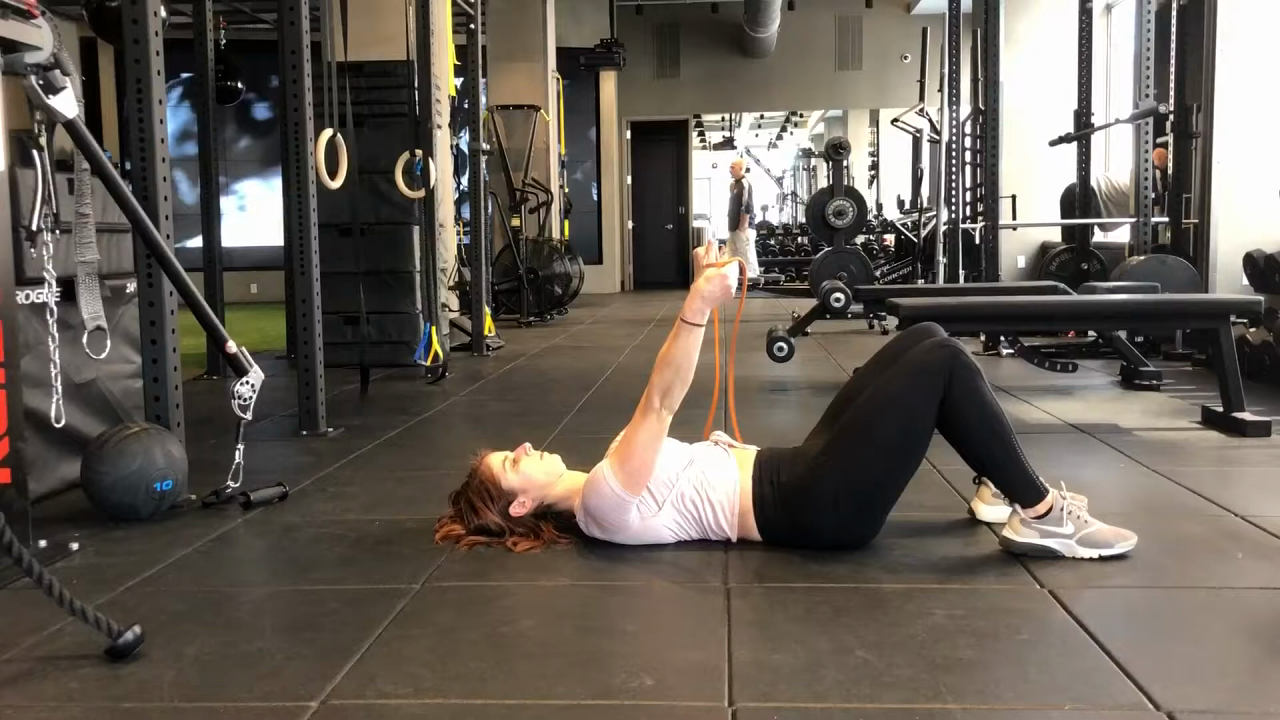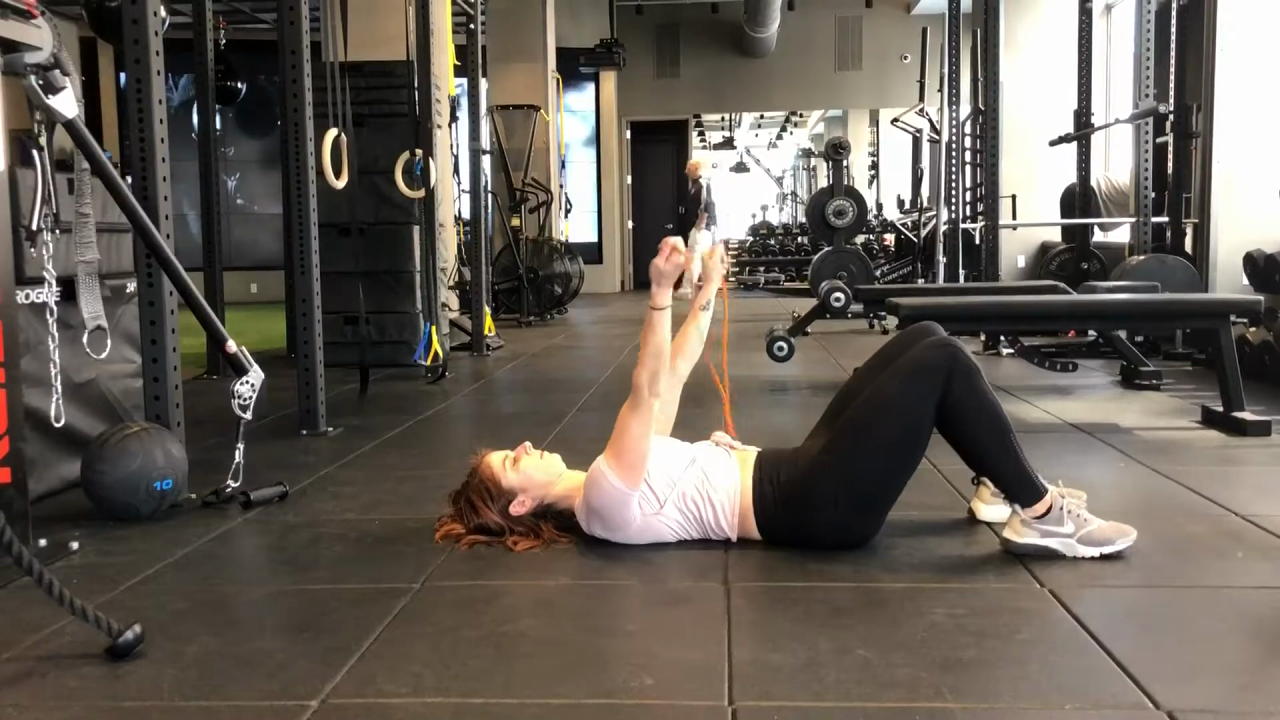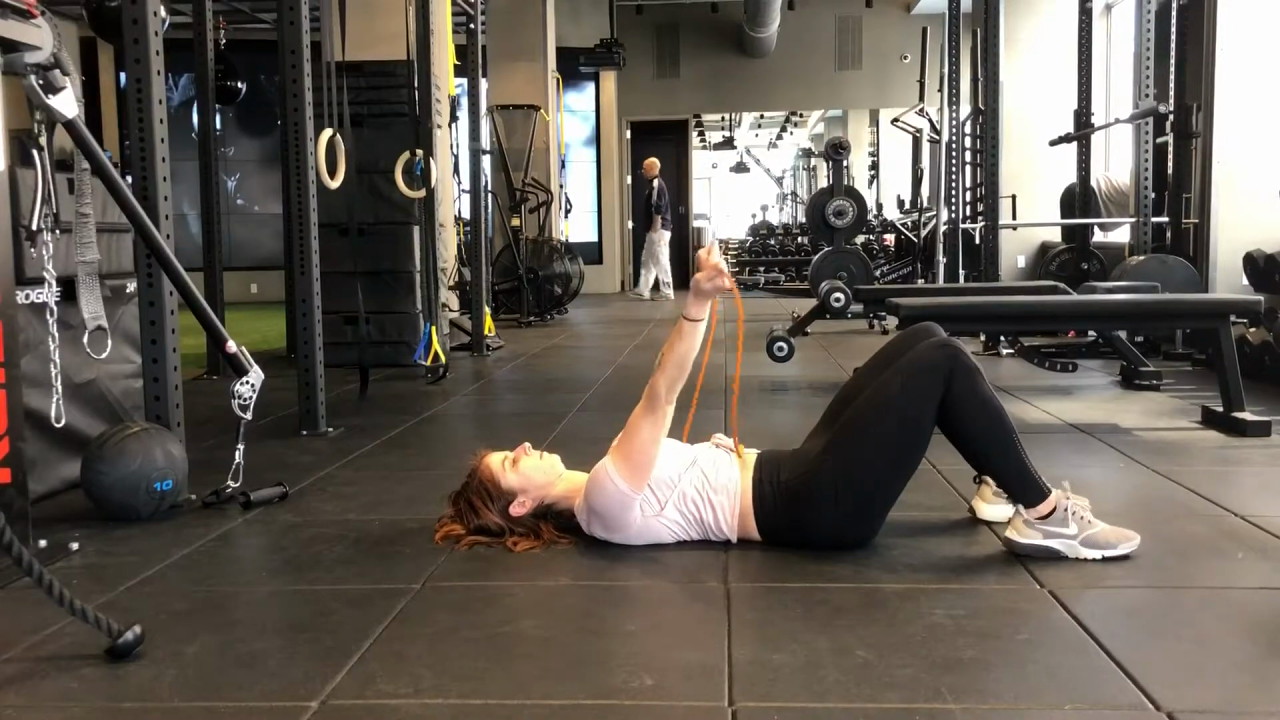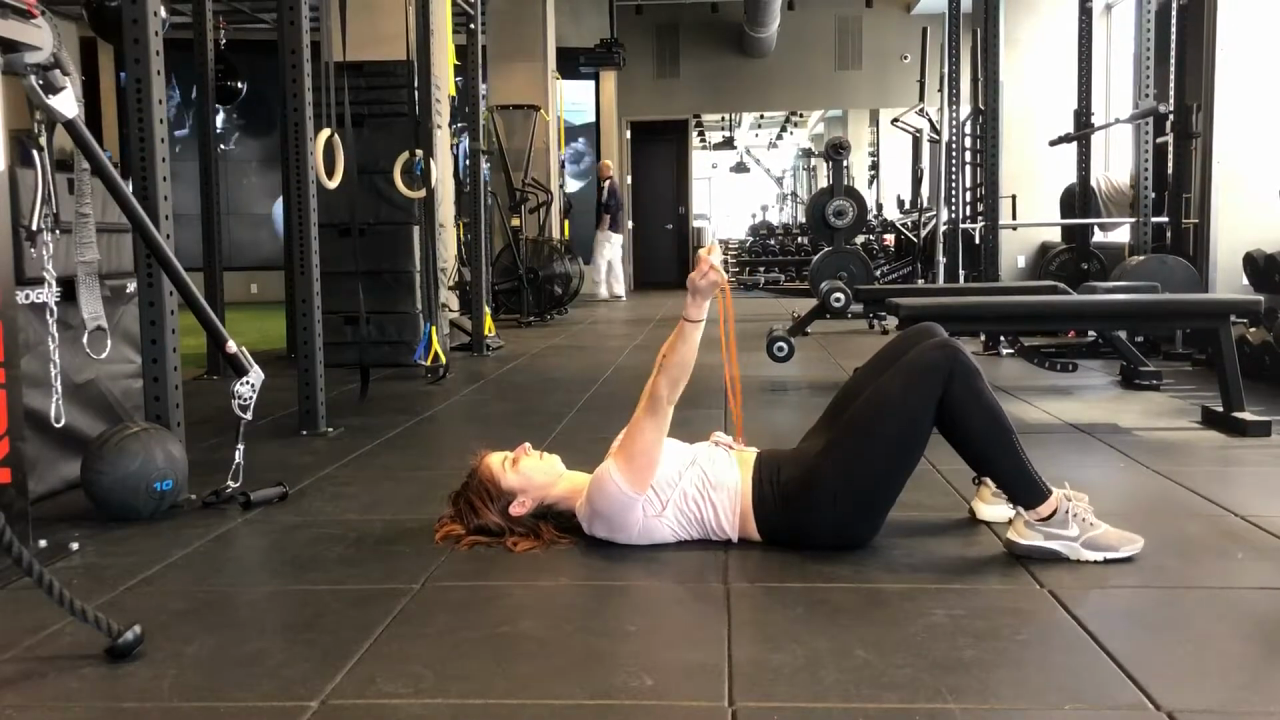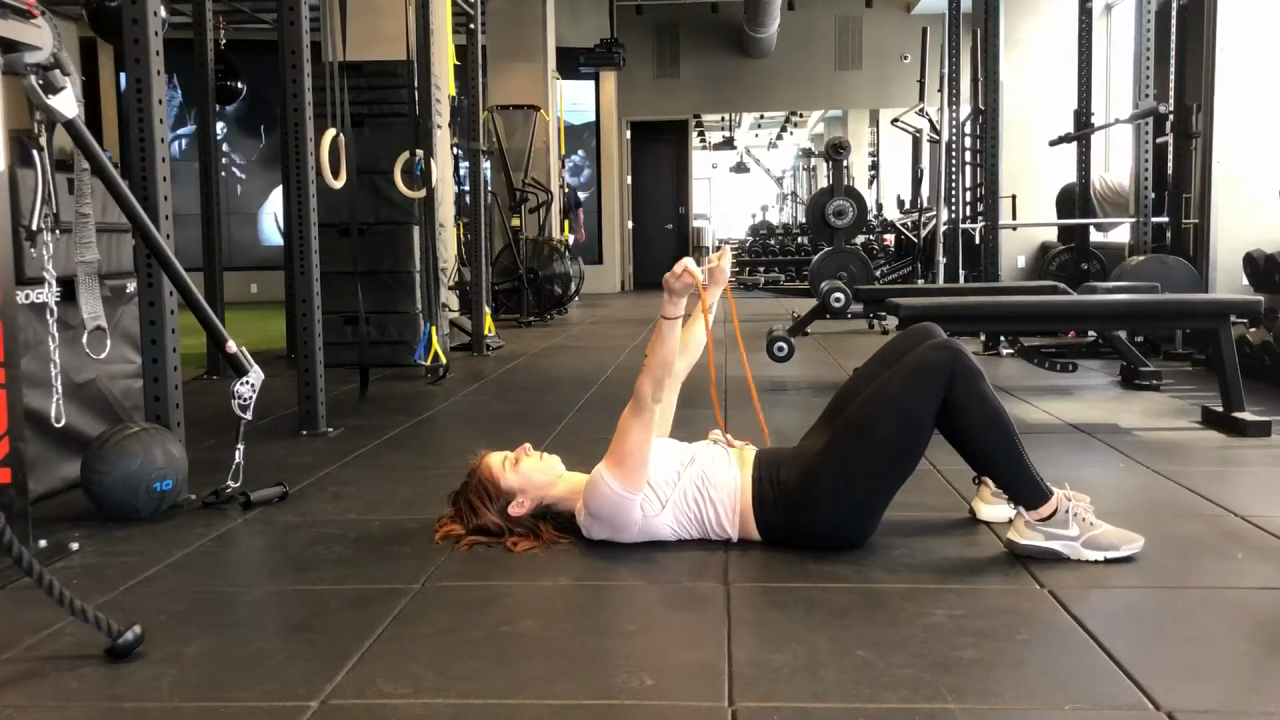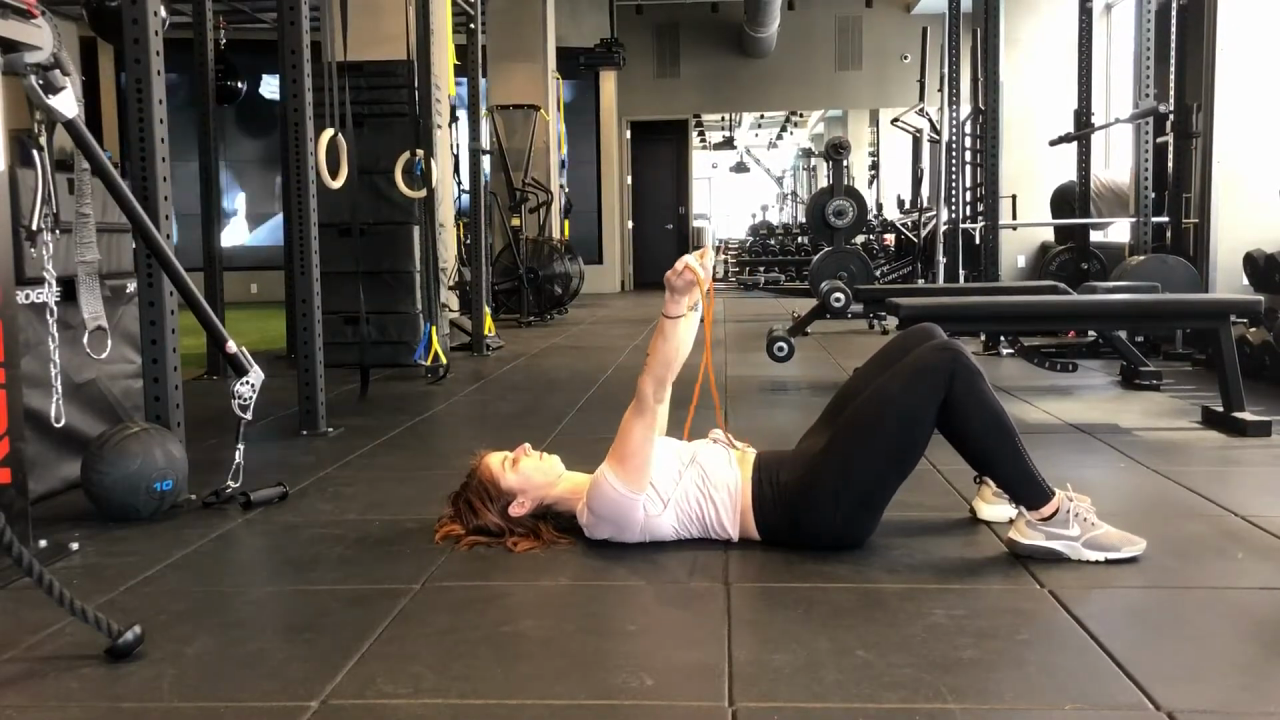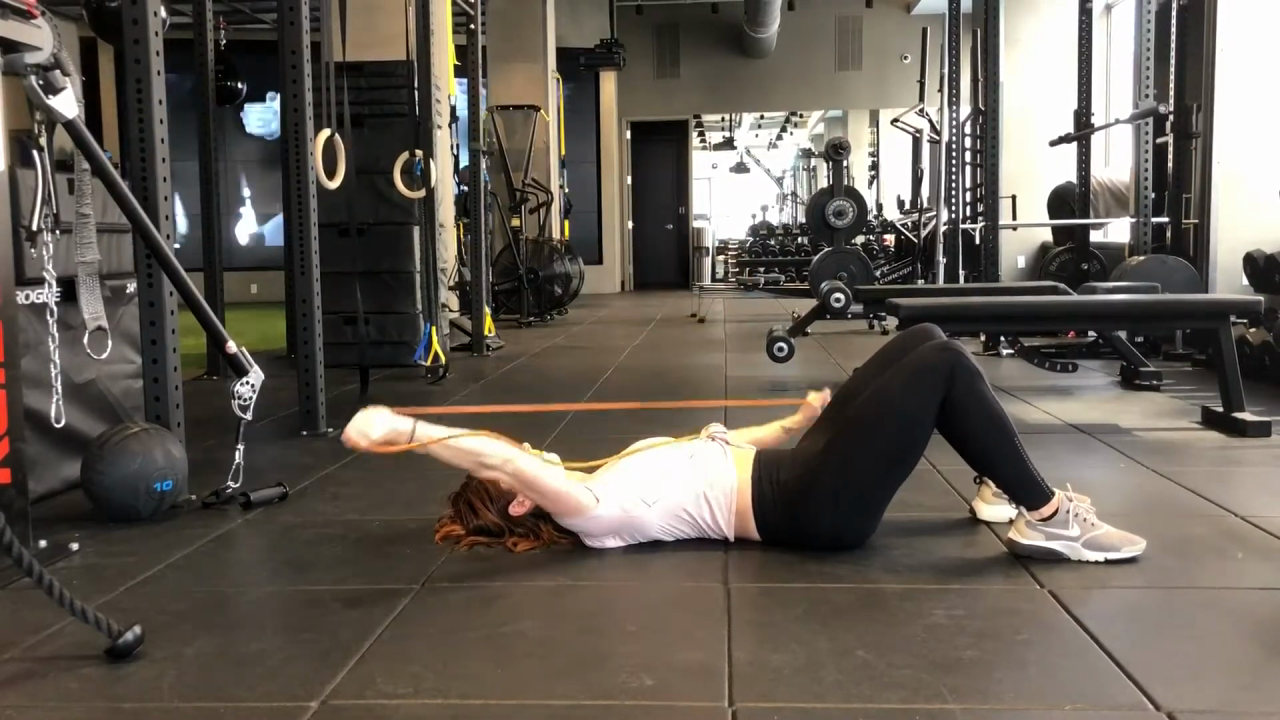
dt=0.7s
person 1, frame 1
left shoulder: (605, 479)
right shoulder: (603, 506)
left elbow: (656, 402)
right elbow: (659, 403)
left wrist: (701, 288)
right wrist: (699, 307)
left hip: (798, 477)
right hip: (817, 507)
left knee: (924, 341)
right knee: (940, 362)
left ankle: (1006, 488)
right ankle: (1041, 516)
person 1, frame 2
left shoulder: (603, 481)
right shoulder: (604, 503)
left elbow: (671, 380)
right elbow: (645, 393)
left wrist: (705, 297)
right wrist: (659, 292)
left hip: (795, 474)
right hip: (818, 506)
left knee: (924, 340)
right knee: (939, 361)
left ankle: (1004, 488)
right ankle: (1040, 516)
person 1, frame 3
left shoulder: (604, 481)
right shoulder: (604, 506)
left elbow: (663, 394)
right elbow: (659, 397)
left wrist: (704, 298)
right wrist: (696, 305)
left hip: (797, 476)
right hip: (819, 506)
left knee: (925, 340)
right knee: (941, 360)
left ankle: (1004, 487)
right ankle: (1045, 516)
person 1, frame 4
left shoulder: (609, 476)
right shoulder: (606, 506)
left elbow: (660, 382)
right elbow: (661, 397)
left wrist: (702, 297)
right wrist: (694, 305)
left hip: (794, 473)
right hip: (815, 508)
left knee: (926, 341)
right knee: (941, 363)
left ankle: (1005, 489)
right ankle: (1045, 519)
person 1, frame 5
left shoulder: (606, 481)
right shoulder: (602, 508)
left elbow: (673, 382)
right elbow: (646, 397)
left wrist: (712, 296)
right wrist: (672, 305)
left hip: (796, 475)
right hip: (815, 508)
left knee: (925, 341)
right knee: (943, 364)
left ankle: (1005, 487)
right ankle: (1046, 518)
person 1, frame 6
left shoulder: (603, 483)
right shoulder: (606, 508)
left elbow: (657, 390)
right elbow: (648, 398)
left wrist: (695, 299)
right wrist: (674, 302)
left hip: (793, 474)
right hip: (814, 508)
left knee: (926, 340)
right knee: (943, 364)
left ankle: (1004, 488)
right ankle: (1048, 519)
person 1, frame 7
left shoulder: (605, 474)
right shoulder: (586, 518)
right elbow: (503, 462)
left wrist: (796, 422)
right wrist: (405, 429)
left hip: (790, 472)
right hip: (811, 507)
left knee: (923, 343)
right knee: (940, 363)
left ankle: (1004, 487)
right ankle: (1047, 520)
